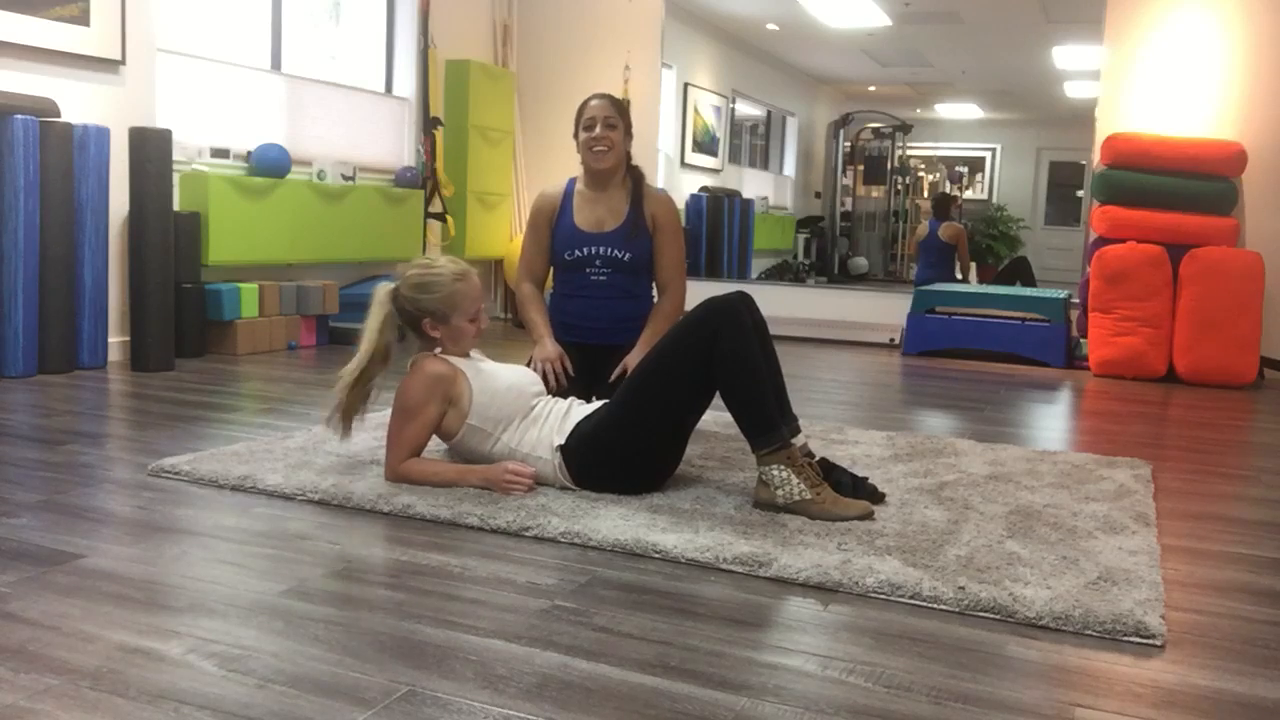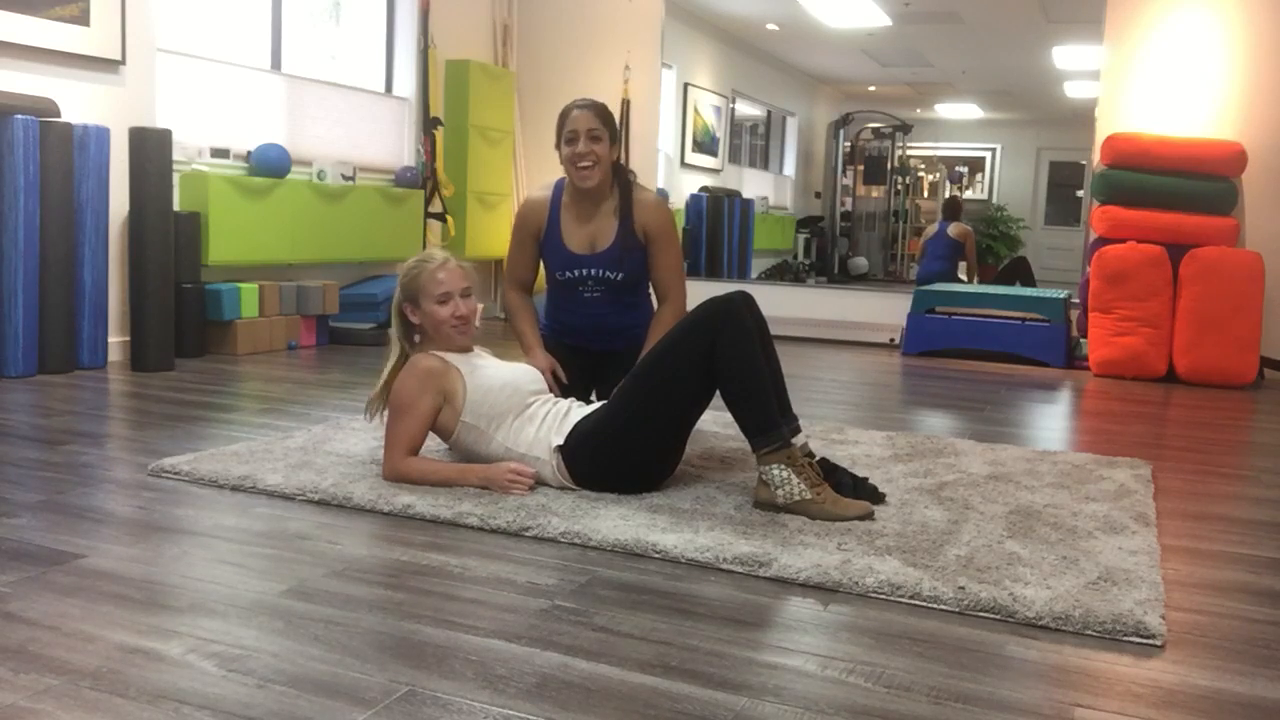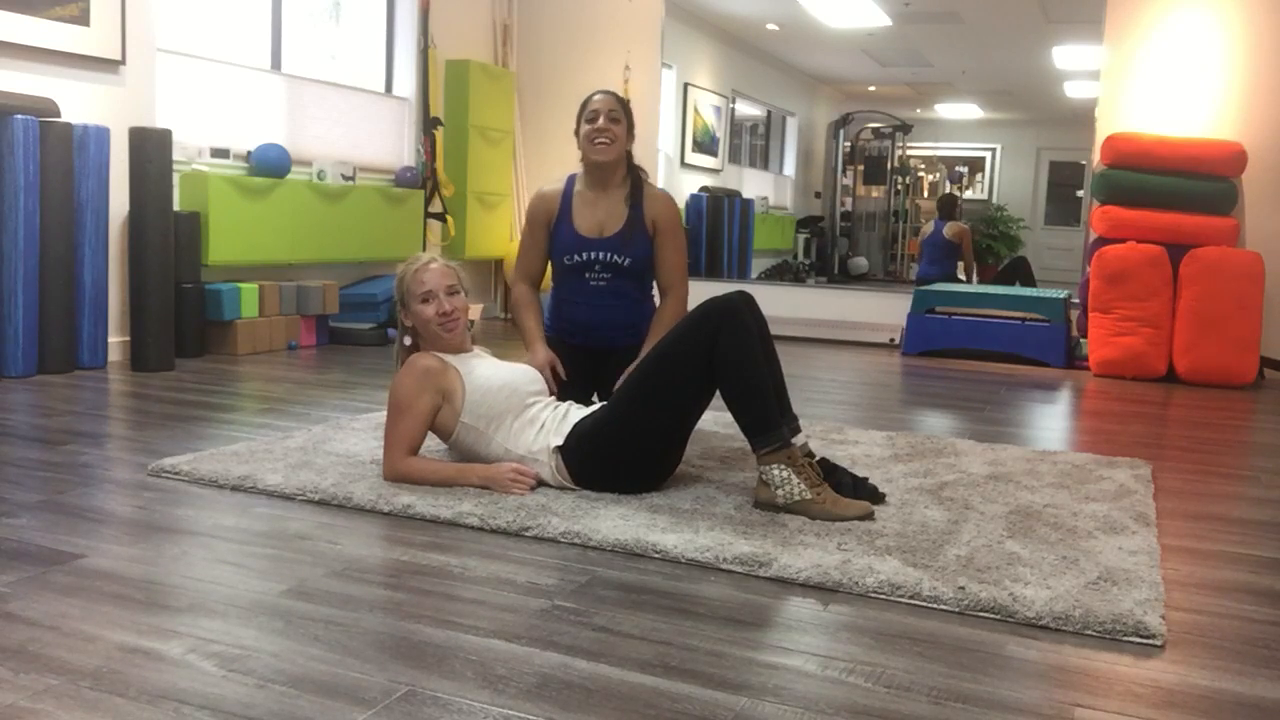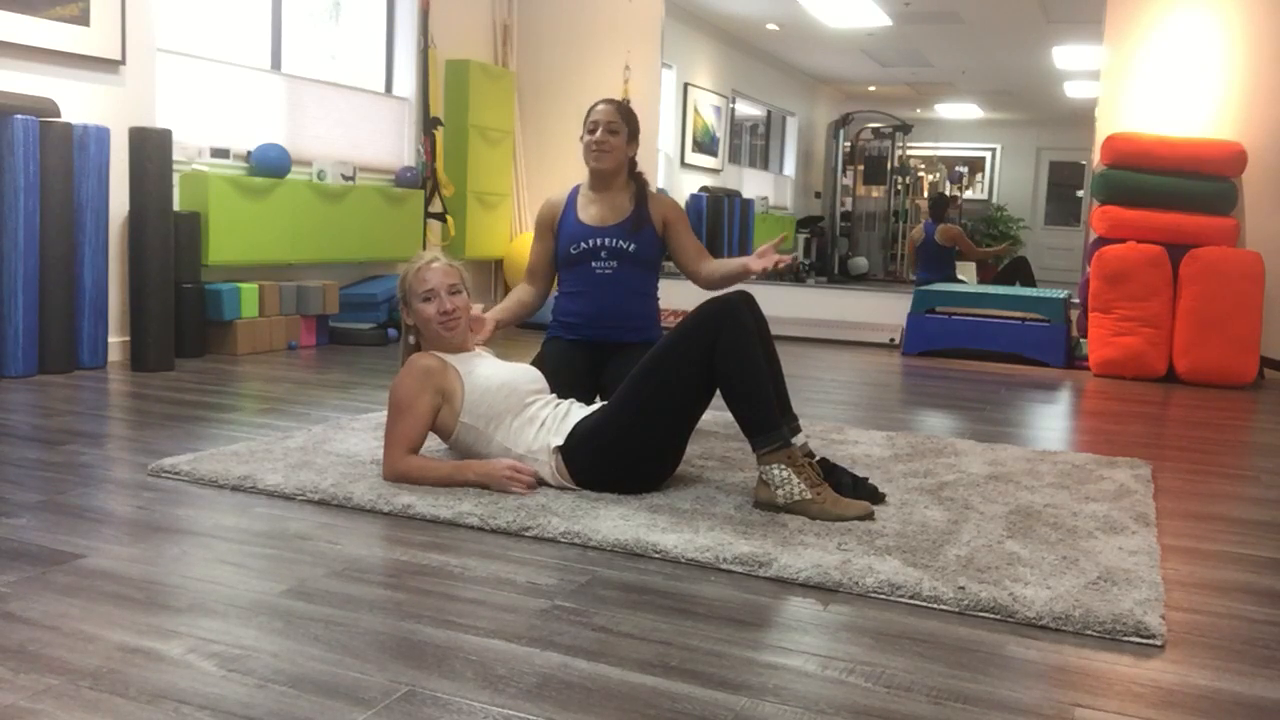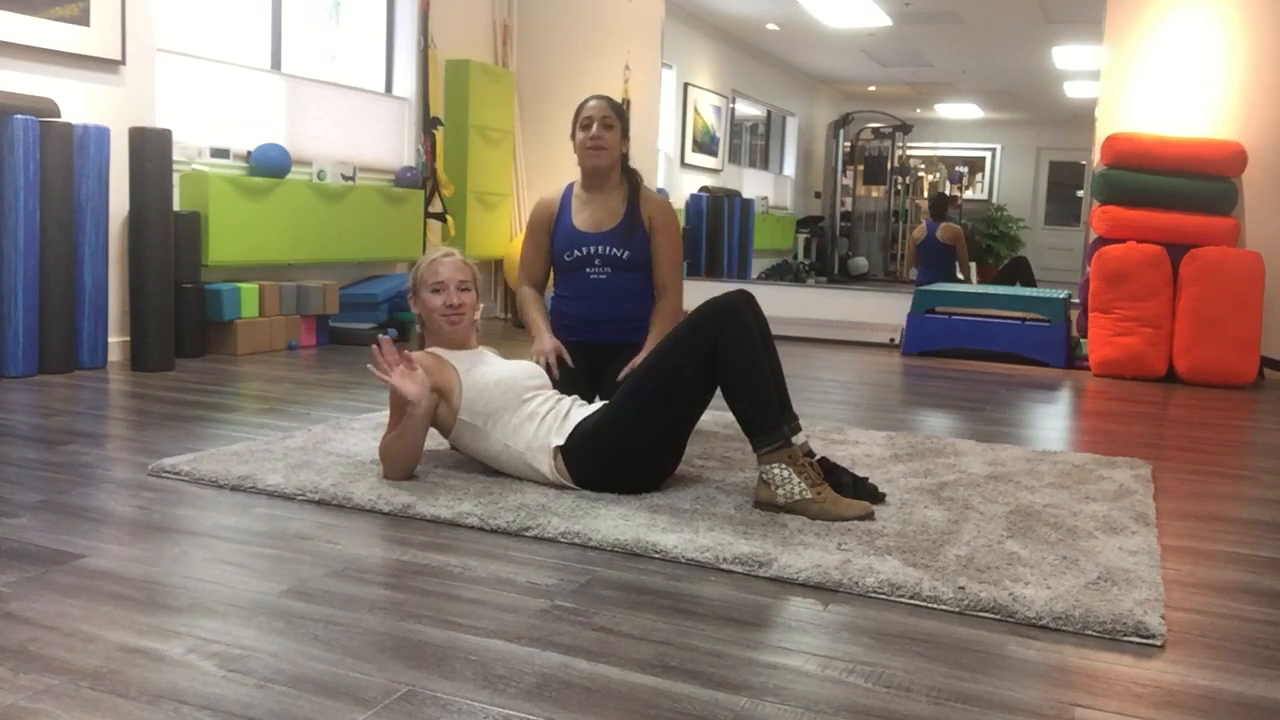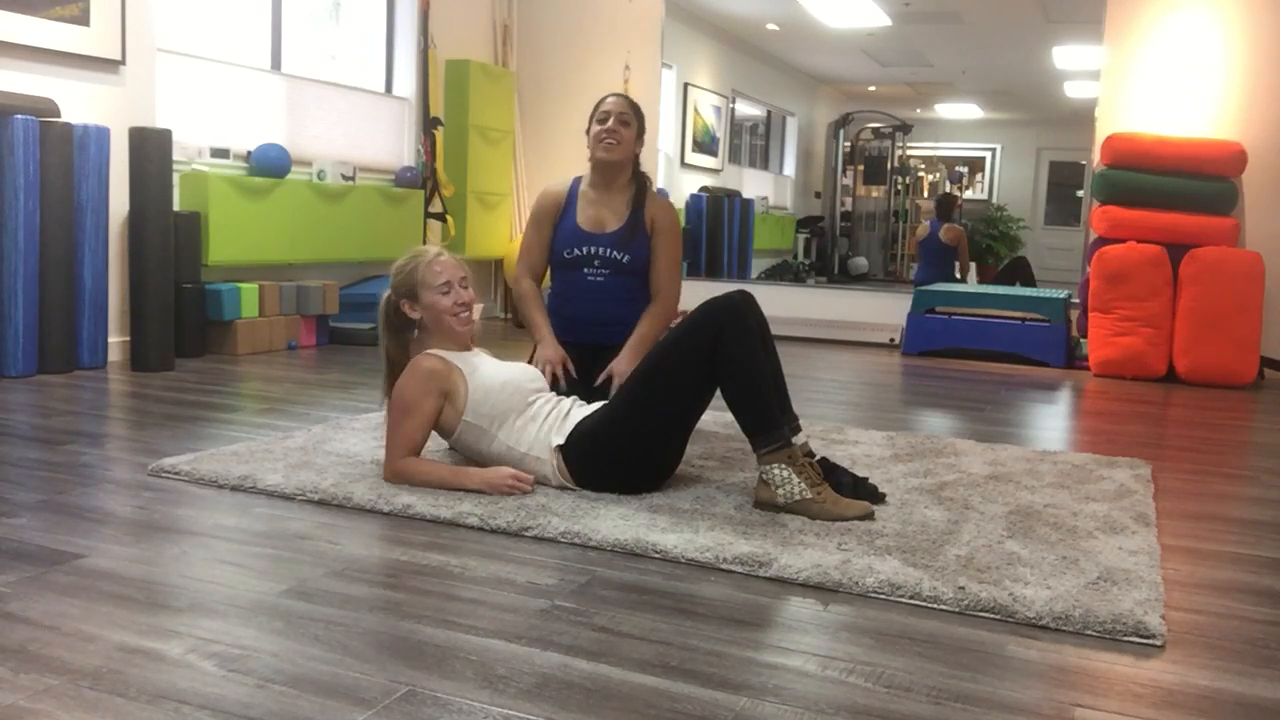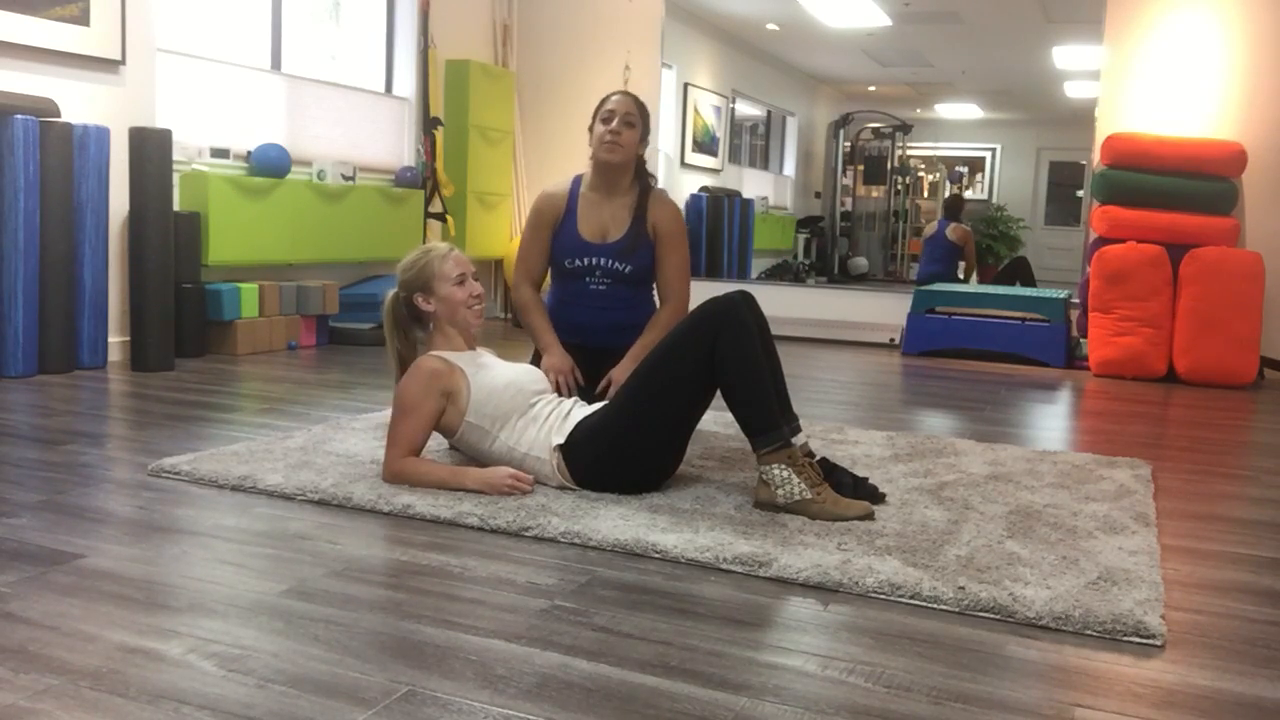
dt=0.7s
person 1, frame 1
left shoulder: (465, 359)
right shoulder: (432, 376)
right elbow: (398, 466)
right wrist: (483, 474)
left hip: (603, 436)
right hip: (596, 457)
left knee: (735, 309)
right knee: (720, 320)
left ankle: (792, 459)
right ankle: (783, 477)
person 1, frame 2
left shoulder: (474, 358)
right shoulder: (426, 371)
right elbow: (396, 465)
right wrist: (485, 474)
left hip: (599, 437)
right hip: (590, 456)
left knee: (736, 308)
right knee: (722, 318)
left ankle: (792, 459)
right ankle: (783, 477)
person 1, frame 3
left shoulder: (477, 357)
right shoulder: (423, 372)
right elbow: (395, 465)
right wrist: (483, 473)
left hip: (597, 439)
right hip: (589, 458)
left knee: (735, 309)
right knee: (721, 317)
left ankle: (792, 459)
right ankle: (782, 477)
person 1, frame 4
left shoulder: (479, 357)
right shoulder: (424, 372)
right elbow: (395, 465)
right wrist: (480, 470)
left hip: (600, 440)
right hip: (590, 458)
left knee: (736, 306)
right knee: (722, 318)
left ankle: (791, 458)
right ankle: (783, 477)
person 1, frame 5
left shoulder: (484, 357)
right shoulder: (426, 368)
right elbow: (394, 466)
right wrist: (412, 404)
left hip: (603, 440)
right hip: (592, 457)
left knee: (737, 308)
right knee: (724, 319)
left ankle: (794, 460)
right ankle: (784, 476)
person 1, frame 6
left shoulder: (476, 358)
right shoulder: (428, 372)
right elbow: (398, 466)
right wrist: (478, 476)
left hip: (602, 439)
right hip: (593, 457)
left knee: (737, 307)
right knee: (725, 317)
left ankle: (791, 460)
right ankle: (783, 477)
person 1, frame 7
left shoulder: (480, 359)
right shoulder: (431, 373)
right elbow: (397, 466)
right wrist: (478, 477)
left hip: (604, 439)
right hip: (593, 457)
left knee: (736, 308)
right knee: (723, 319)
left ankle: (793, 460)
right ankle: (783, 478)
person 2, frame 1
left shoulder: (656, 205)
right shoulder: (551, 202)
left elbow: (672, 292)
right elbow: (528, 283)
left wrist: (643, 350)
right wrist: (544, 340)
left hip: (628, 352)
right hip: (564, 348)
person 2, frame 2
left shoulder: (649, 210)
right shoulder: (537, 209)
left elbow: (672, 300)
right elbow: (516, 289)
right wrist: (535, 352)
left hip: (628, 350)
right hip: (561, 347)
person 2, frame 3
left shoulder: (658, 205)
right shoulder: (549, 201)
left elbow: (674, 294)
right elbow: (524, 284)
right wrist: (537, 347)
left hip: (630, 350)
right hip: (565, 346)
person 2, frame 4
left shoulder: (660, 209)
right shoulder: (556, 209)
left elbow: (703, 269)
right elbow: (534, 285)
left wrist: (747, 264)
right wrist: (494, 317)
left hip: (636, 347)
right hip: (569, 343)
person 2, frame 5
left shoulder: (654, 209)
right shoulder: (549, 209)
left elbow: (669, 293)
right elbow: (529, 286)
left wrist: (650, 351)
right wrist: (542, 335)
left hip: (630, 348)
right hip: (568, 346)
person 2, frame 6
left shoulder: (658, 211)
right shoulder: (554, 200)
left elbow: (665, 297)
right elbow: (525, 279)
left wrist: (631, 355)
right wrist: (546, 341)
left hip: (624, 350)
right hip: (564, 347)
person 2, frame 7
left shoulder: (662, 213)
right shoulder: (553, 203)
left elbow: (674, 303)
right elbow: (524, 286)
left wrist: (632, 363)
right wrist: (551, 350)
left hip: (630, 352)
right hip: (564, 348)
